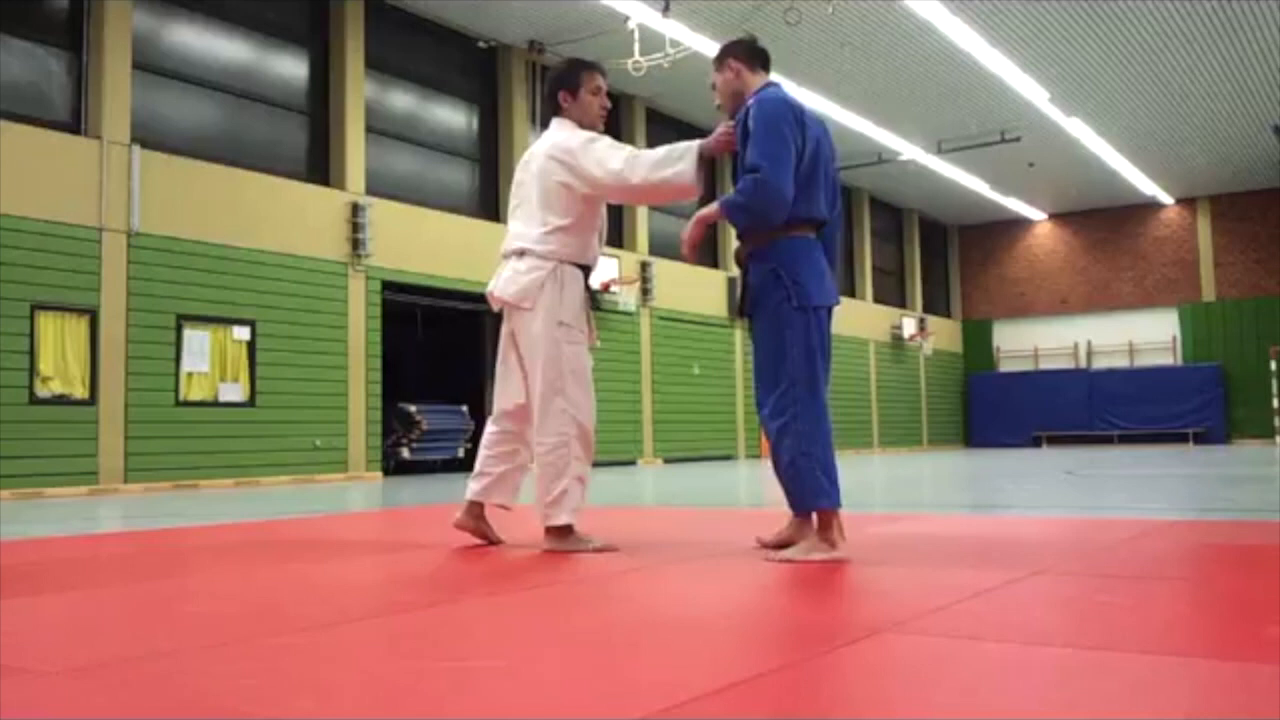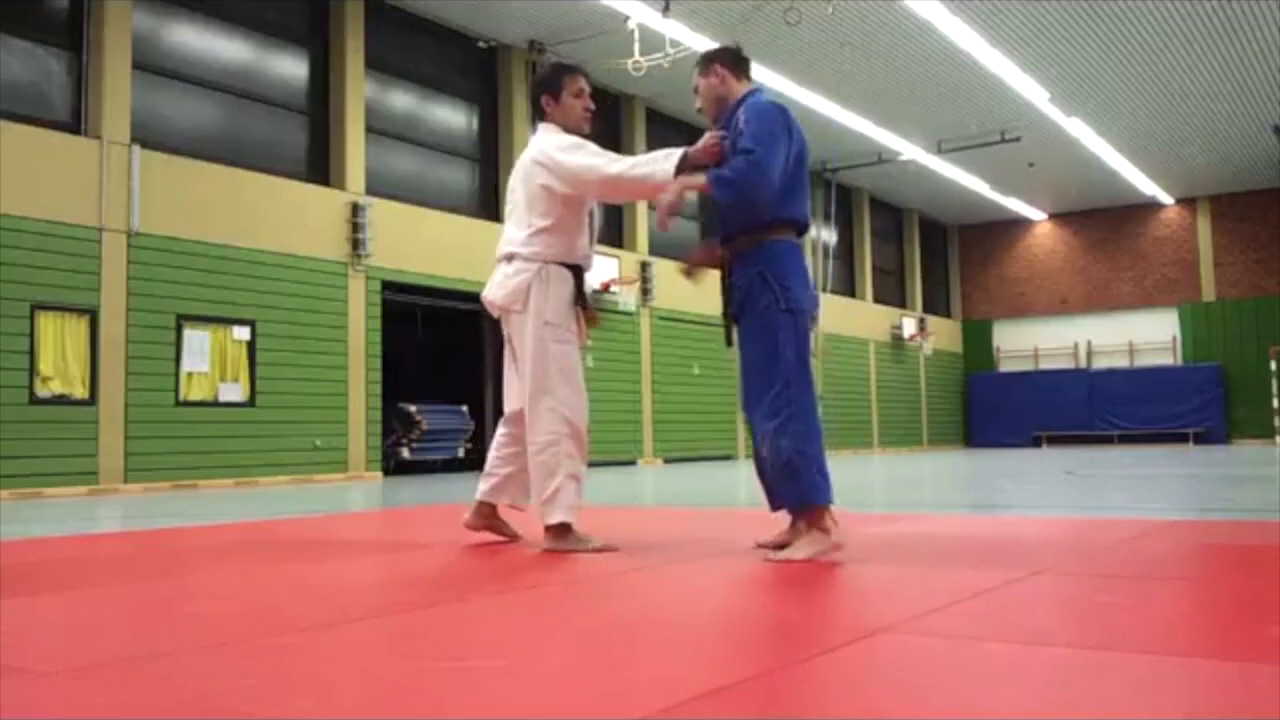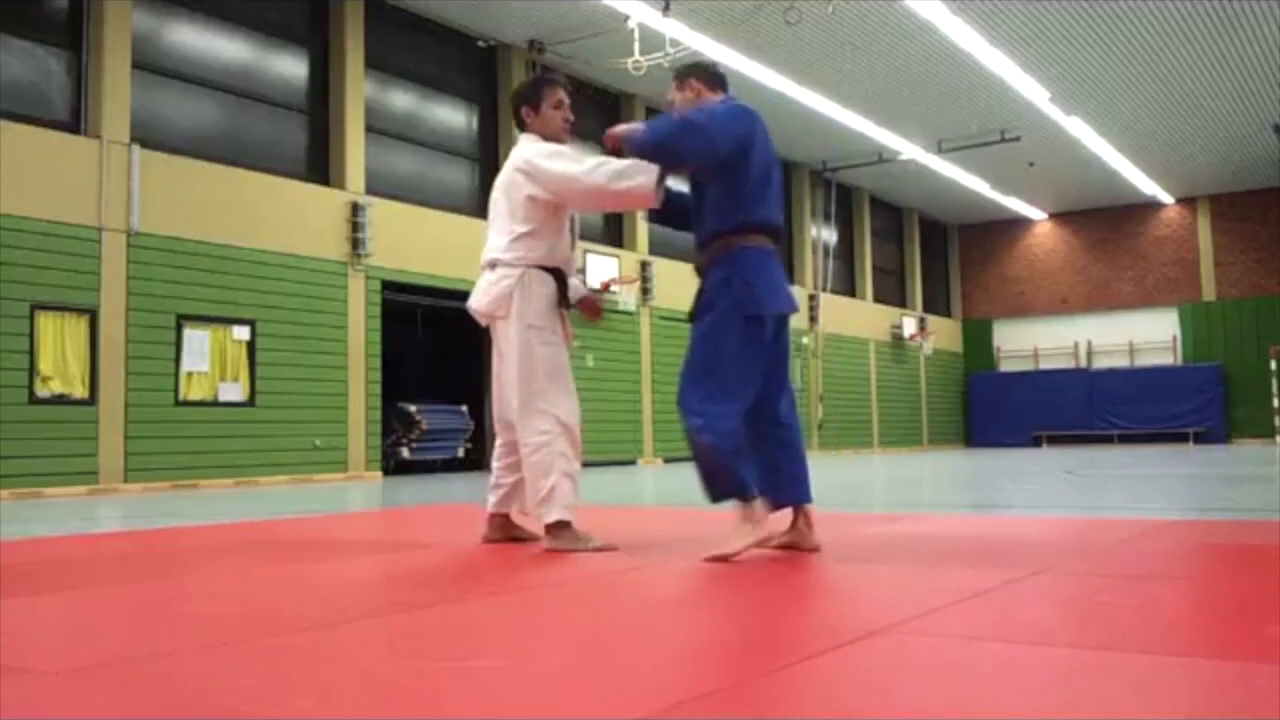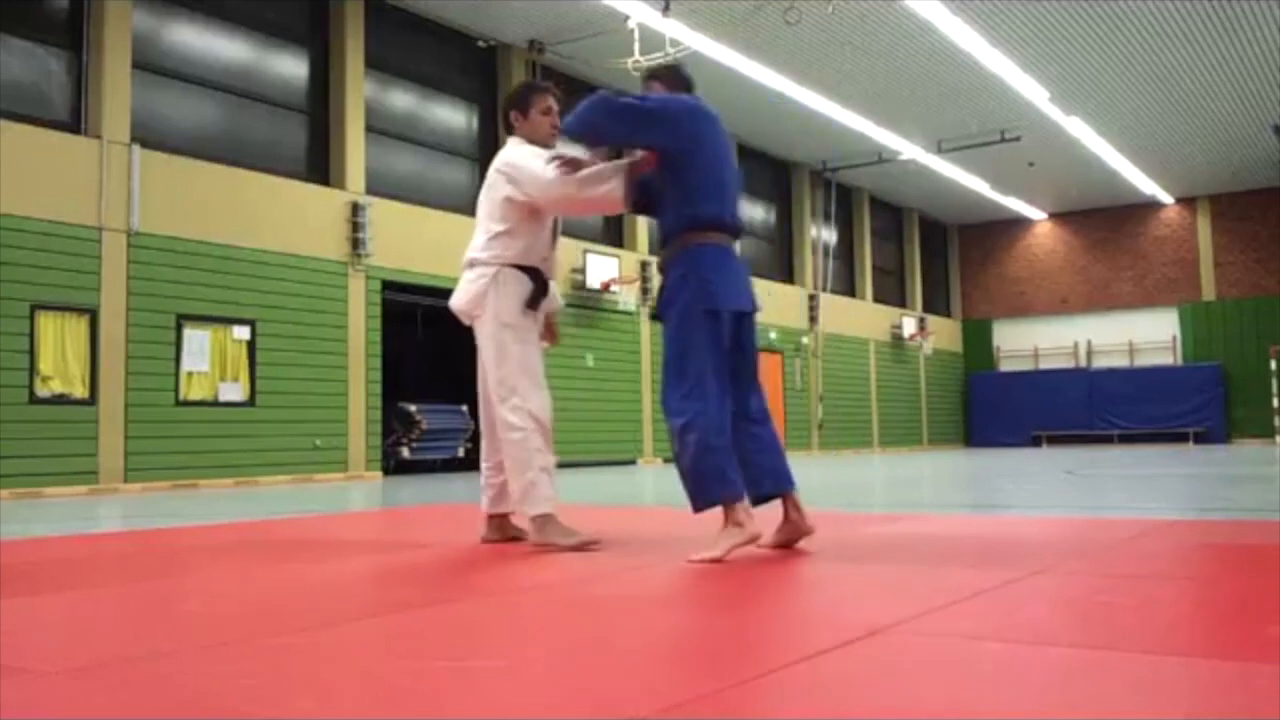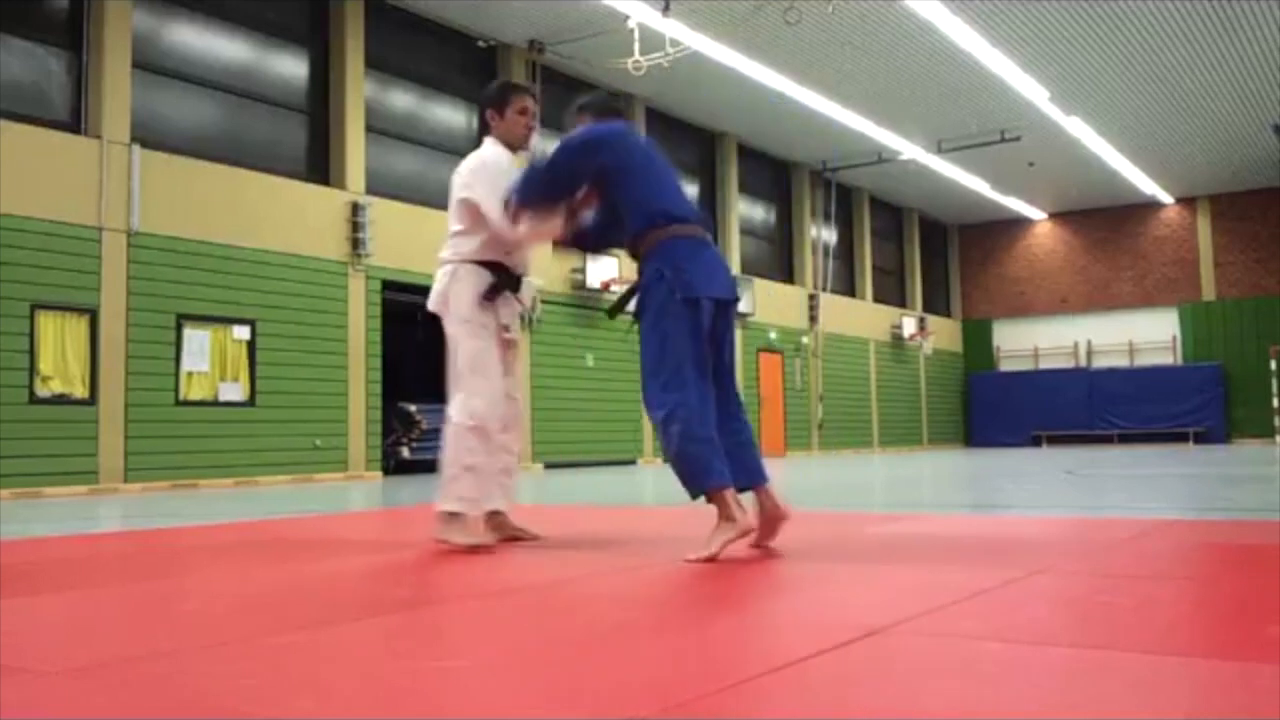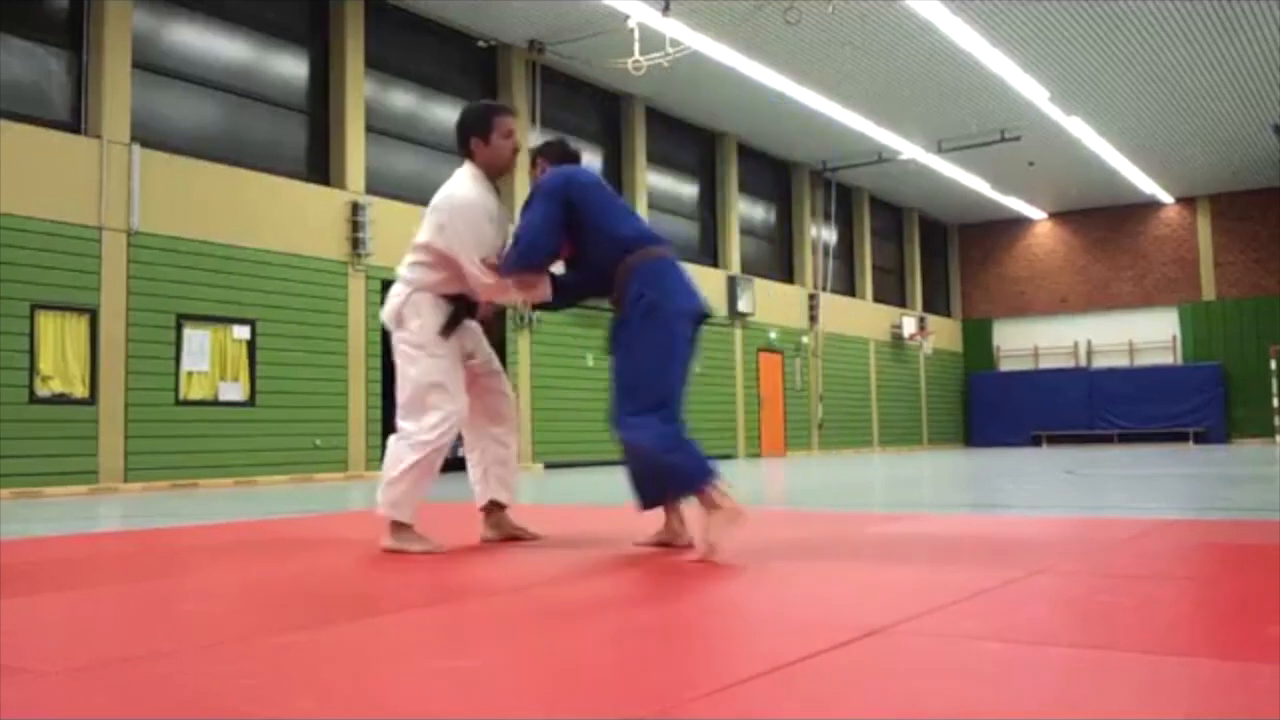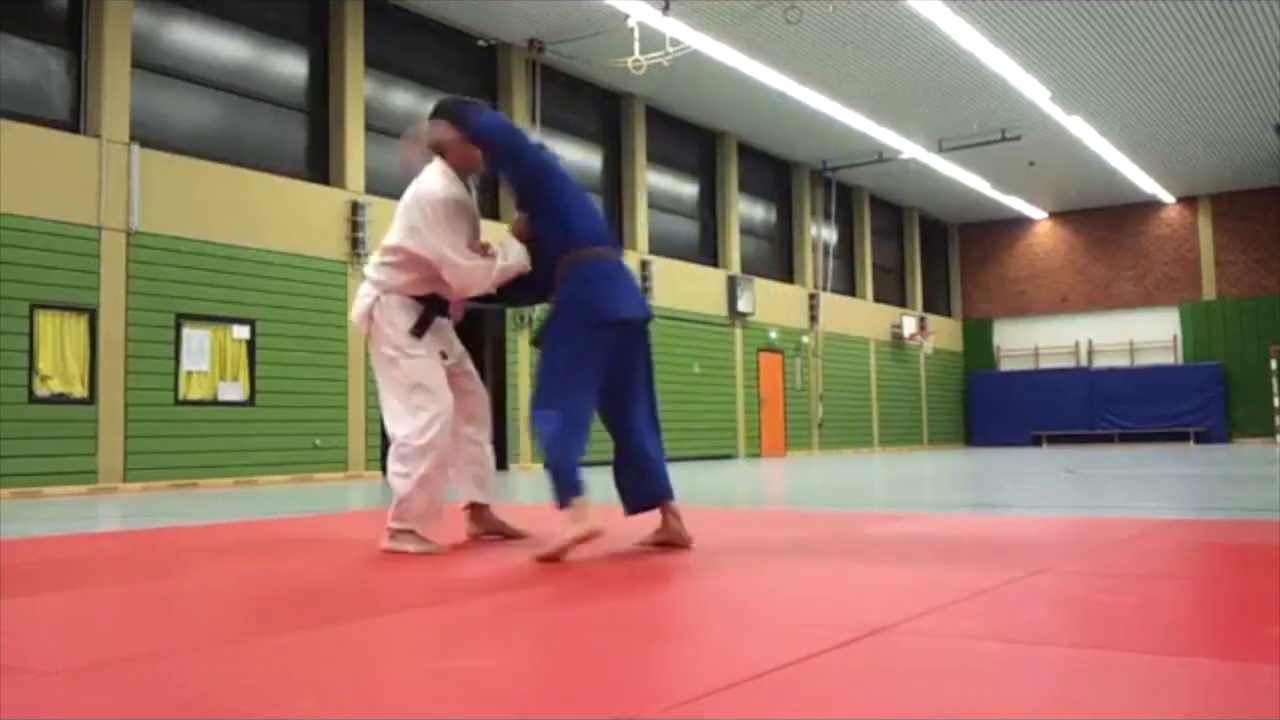
dt=0.2s
person 1, frame 1
left shoulder: (767, 109)
right shoulder: (806, 120)
left elbow: (767, 195)
right elbow: (830, 211)
left wrist: (710, 213)
left hip: (783, 268)
right hip: (806, 266)
left knee: (789, 400)
right knee: (795, 398)
left ankle: (827, 532)
right ankle: (804, 520)
person 1, frame 2
left shoulder: (760, 110)
right shoulder: (757, 119)
left elbow: (753, 182)
left wrist: (689, 184)
right wrist: (716, 249)
left hip: (766, 274)
right hip: (774, 273)
left knee: (777, 403)
right knee: (784, 401)
left ankle: (817, 525)
right ankle: (806, 522)
person 1, frame 3
left shoulder: (732, 117)
right shoulder: (727, 132)
left elbow: (673, 136)
right elbow: (700, 209)
left wrist: (630, 135)
left hip: (736, 276)
right hip: (759, 277)
left knee: (707, 400)
right knee: (770, 405)
left ankle: (753, 513)
right ankle: (801, 522)
person 1, frame 4
left shoulder: (680, 113)
right shoulder: (707, 133)
left elbow: (603, 114)
right elbow: (649, 193)
left wrist: (573, 138)
left hip: (698, 273)
right hip: (725, 274)
left knee: (692, 402)
right knee: (741, 399)
left ankle: (737, 520)
right ankle: (793, 513)
person 1, frame 5
left shoulder: (592, 140)
right shoulder: (638, 153)
left elbow: (540, 185)
right elbow: (603, 231)
left wrist: (519, 205)
left hip: (675, 273)
right hip: (705, 271)
left knee: (676, 398)
right knee: (716, 393)
left ankle: (729, 513)
right ankle: (765, 502)
person 1, frame 6
left shoulder: (557, 181)
left elbow: (529, 246)
right elbow: (578, 286)
left wrist: (507, 268)
left hip: (650, 296)
right hip: (672, 295)
left knee: (636, 415)
right knee: (654, 411)
left ankle: (718, 501)
right ankle: (677, 522)
person 1, frame 7
left shoulder: (537, 170)
right shoulder: (571, 203)
left elbow: (494, 131)
right elbow: (535, 285)
left wrist: (452, 128)
right wrist: (491, 284)
left hip: (588, 294)
right hip: (625, 295)
left knee: (558, 410)
right knee: (630, 415)
left ankle: (577, 513)
right ankle: (672, 520)
person 2, frame 1
left shoulder: (544, 152)
right shoulder: (574, 145)
right elbow: (637, 176)
right wrist: (705, 149)
left hip: (529, 281)
right hip: (550, 284)
left knee: (518, 406)
right knee: (565, 407)
left ankle: (475, 507)
right ankle: (560, 526)
person 2, frame 2
left shoulder: (545, 155)
right shoulder: (555, 150)
right elbow: (616, 176)
right wrist: (687, 158)
left hip: (532, 287)
right hip: (539, 288)
left knee: (528, 407)
right knee: (557, 407)
left ankle: (487, 505)
right ankle: (560, 525)
person 2, frame 3
left shoulder: (537, 167)
right shoulder: (534, 159)
right elbow: (597, 182)
left wrist: (577, 291)
right wrist: (665, 168)
left hip: (522, 294)
right hip: (524, 294)
left knee: (520, 412)
right knee: (550, 408)
left ankle: (501, 516)
right ankle: (560, 524)
person 2, frame 4
left shoulder: (530, 168)
right shoulder: (518, 161)
right elbow: (577, 191)
left wrist: (546, 312)
right wrist: (632, 170)
left hip: (518, 298)
right hip: (503, 293)
left knee: (505, 408)
right knee: (525, 403)
left ankle: (499, 516)
right ankle: (540, 517)
person 2, frame 5
left shoulder: (508, 167)
right shoulder: (484, 167)
right elbow: (513, 227)
left wrist: (519, 296)
left hip: (497, 296)
right hip: (471, 291)
left knee: (504, 405)
right knee: (479, 400)
left ankle: (494, 513)
right ankle: (454, 512)
person 2, frame 6
left shoulder: (486, 190)
right shoulder: (464, 200)
right elbow: (492, 282)
right wrist: (542, 286)
left hip: (455, 316)
right hip: (424, 312)
left knee: (495, 406)
right knee: (437, 414)
left ankle: (496, 515)
right ankle: (399, 524)
person 2, frame 7
left shoulder: (452, 185)
right shoulder: (434, 196)
right elbow: (466, 276)
right wrist: (519, 250)
left hip: (423, 310)
right hip: (397, 311)
left knee: (470, 406)
right knee: (427, 415)
left ankle: (479, 513)
right ankle: (404, 527)
